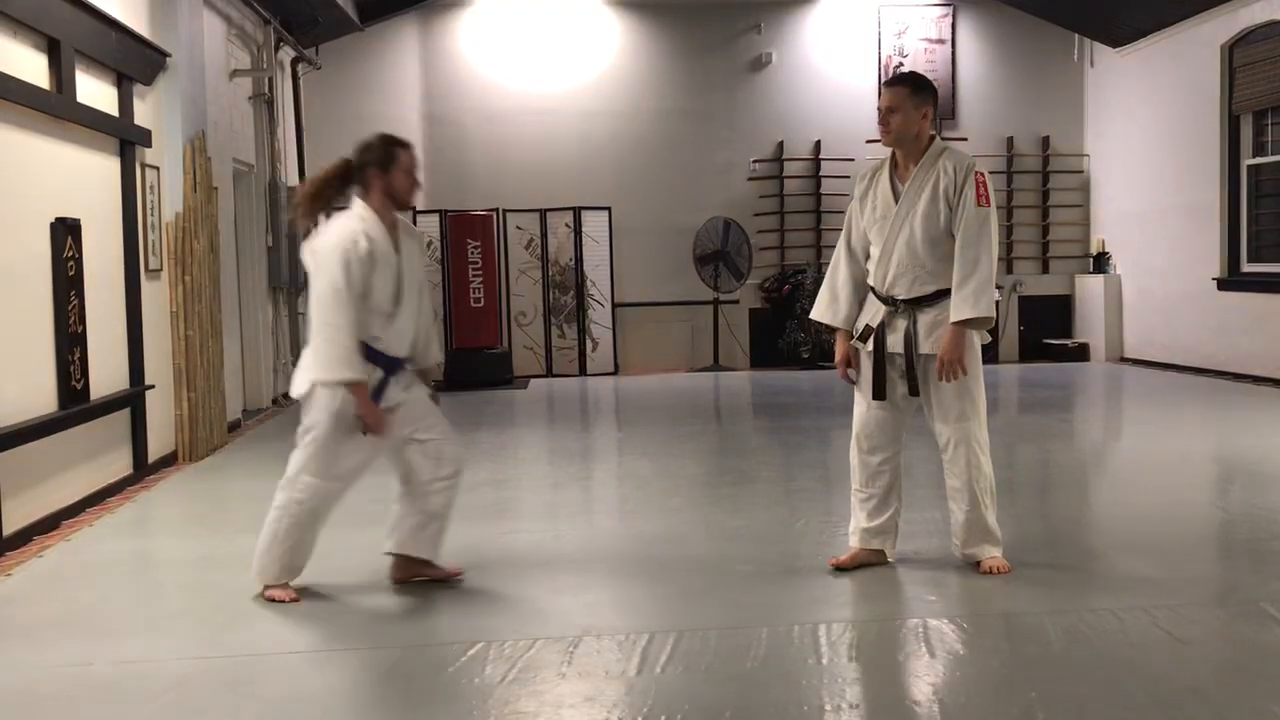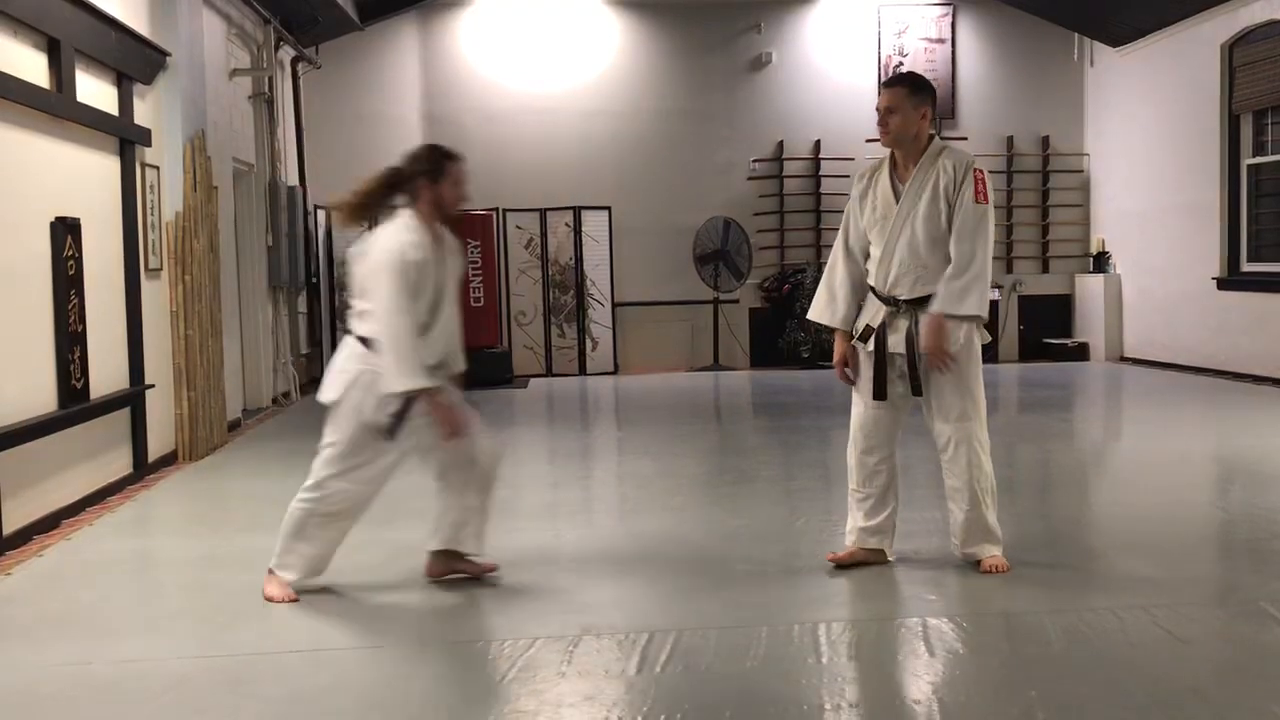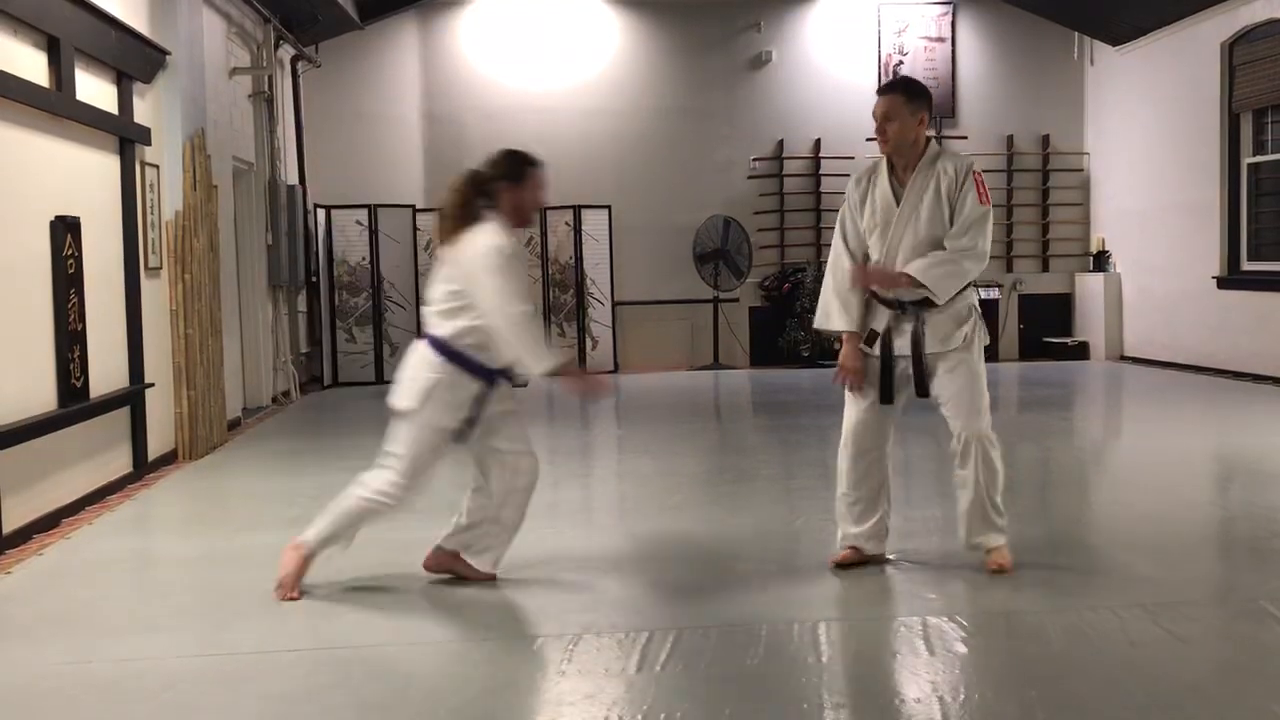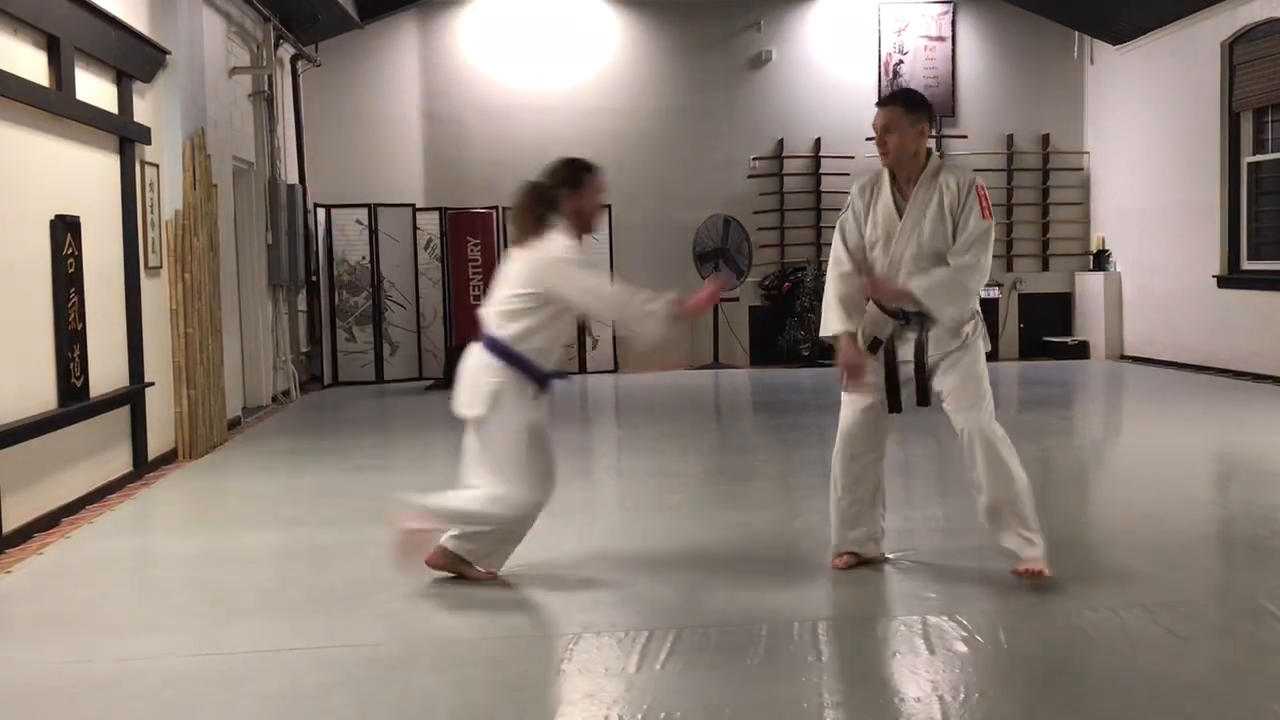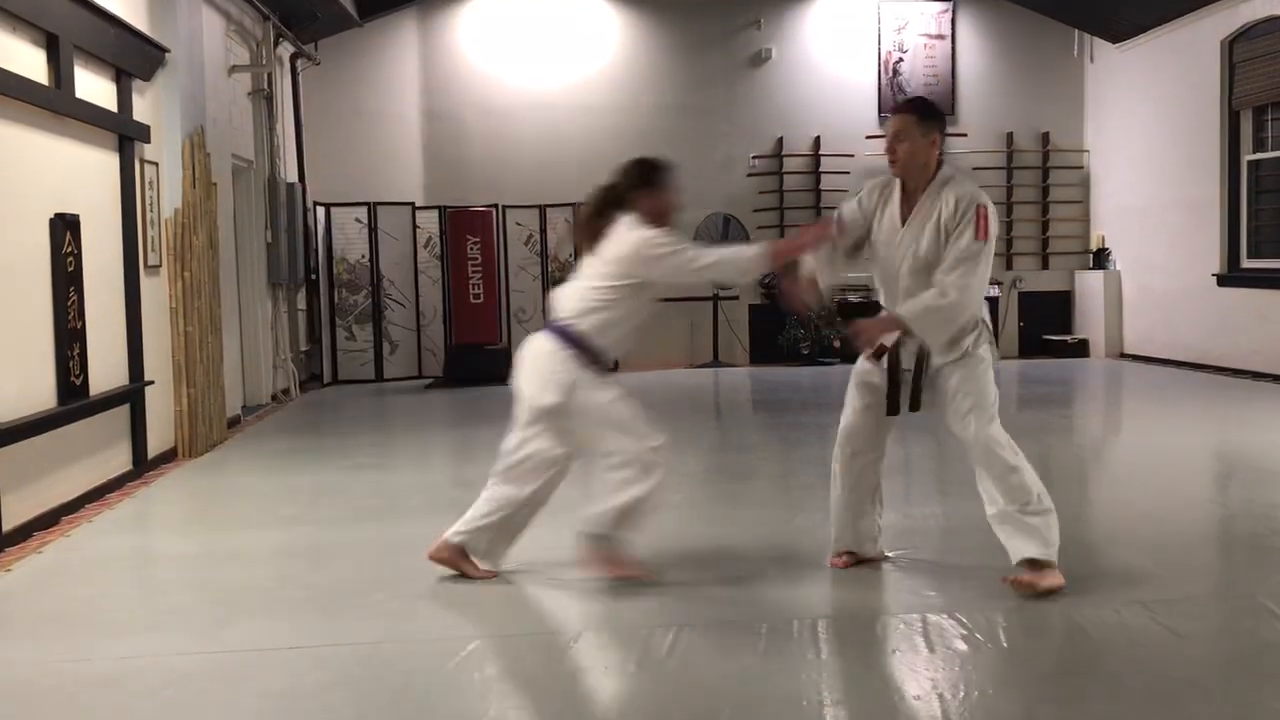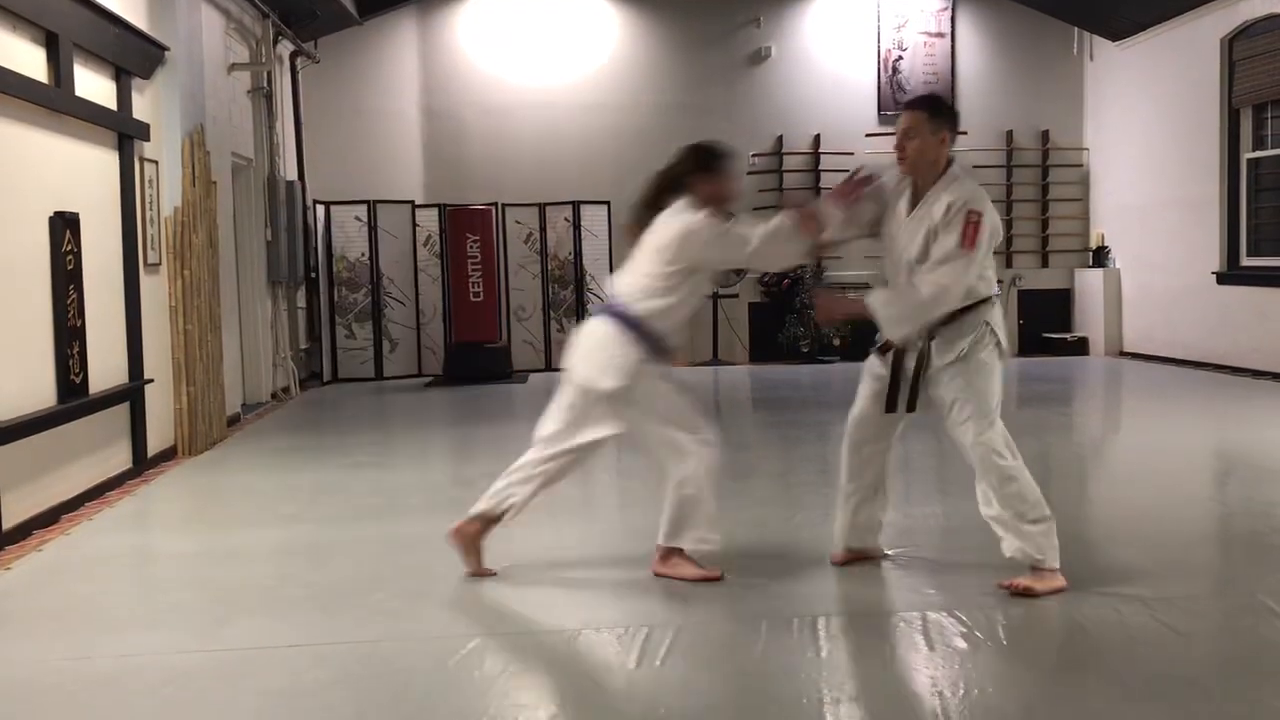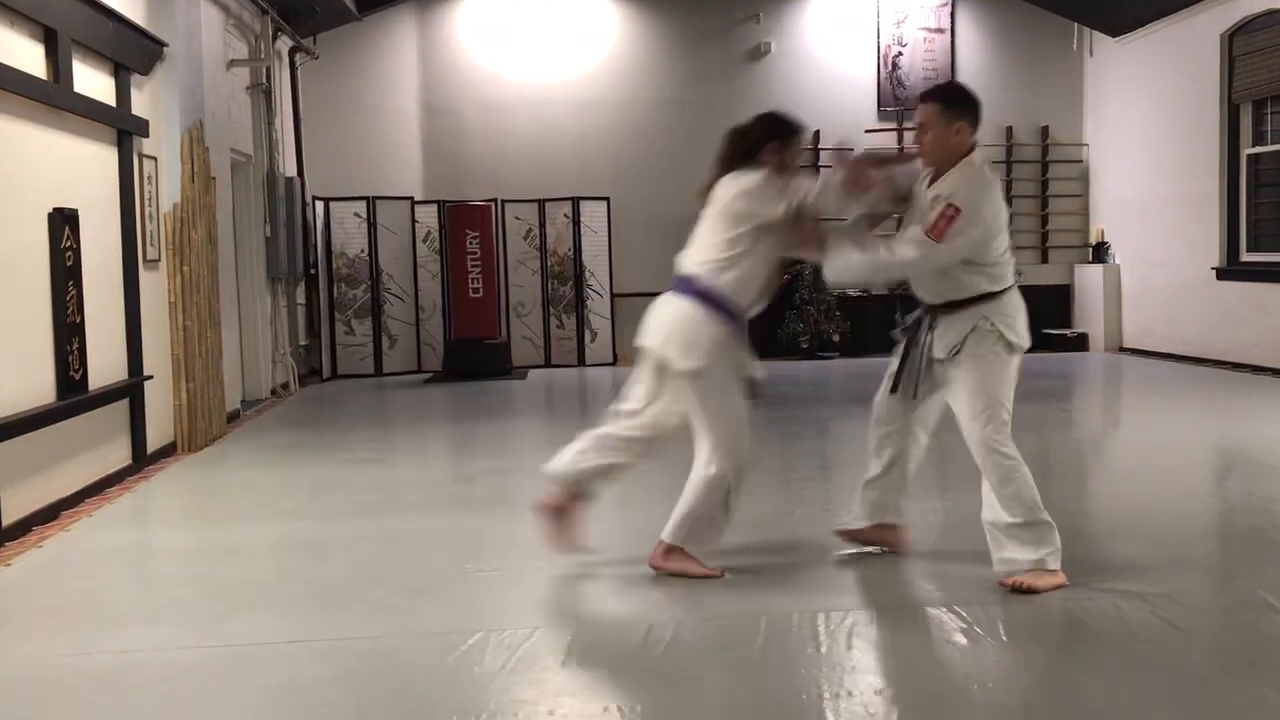
dt=0.1s
person 1, frame 1
left shoulder: (961, 173)
right shoulder: (871, 181)
left elbow: (975, 259)
right elbow: (851, 258)
left wrist: (957, 331)
right wrist: (843, 331)
left hip: (943, 324)
right hip: (880, 324)
left knee: (962, 437)
right knee: (872, 436)
left ankle: (982, 545)
right ankle: (871, 540)
person 1, frame 2
left shoulder: (961, 171)
right shoulder: (869, 180)
left elbow: (971, 256)
right elbow: (849, 257)
left wrist: (942, 322)
right wrist: (842, 332)
left hip: (940, 322)
right hip: (880, 323)
left knee: (962, 436)
right knee: (869, 435)
left ankle: (982, 543)
right ankle: (869, 539)
person 1, frame 3
left shoulder: (958, 174)
right shoulder: (863, 184)
left elbow: (970, 252)
right elbow: (842, 262)
left wrist: (901, 275)
right wrist: (849, 338)
left hip: (945, 323)
right hip: (879, 323)
left knee: (971, 429)
right knee: (861, 433)
left ankle: (990, 538)
right ankle: (862, 540)
person 1, frame 4
left shoulder: (961, 188)
right shoulder: (865, 192)
left elbow: (971, 269)
right elbow: (843, 268)
left wrist: (903, 290)
right wrist: (846, 338)
left hip: (949, 331)
right hip: (882, 331)
left knee: (980, 433)
right knee: (855, 436)
left ankle: (1026, 546)
right ankle: (859, 542)
person 1, frame 5
left shoulder: (966, 202)
right shoulder: (876, 194)
left elbow: (961, 287)
right elbow: (837, 239)
left wrist: (895, 322)
right wrist: (807, 276)
left hip: (955, 337)
right hip: (894, 336)
left knee: (983, 436)
right knee: (857, 437)
left ankle: (1041, 558)
right ankle: (857, 542)
person 1, frame 6
left shoulder: (967, 205)
right shoulder: (893, 187)
left elbow: (938, 286)
right elbow: (852, 218)
left wrist: (861, 308)
right wrist: (845, 201)
left hip: (964, 336)
right hip: (906, 332)
left knee: (983, 442)
right knee: (864, 430)
left ankle: (1042, 562)
right ankle: (859, 540)
person 1, frame 7
left shoulder: (965, 196)
right shoulder: (954, 168)
left elbow: (897, 258)
left wrist: (829, 260)
right wrist: (880, 184)
left hip: (980, 328)
right hip: (943, 322)
left knee: (987, 437)
right knee: (893, 412)
left ankle: (1043, 562)
right ankle: (884, 521)
person 2, frame 1
left shoulder: (407, 235)
right shoulder: (346, 236)
left elbow: (417, 312)
right elbow: (333, 321)
left wrist: (428, 373)
right wrist: (358, 392)
left hip: (393, 372)
right hip: (343, 372)
left knee: (440, 461)
right knee: (314, 479)
left ankle: (411, 556)
right ankle: (273, 574)
person 2, frame 2
left shoulder: (446, 244)
right shoulder: (392, 247)
right elbow: (393, 332)
left wrist: (450, 379)
right wrist: (435, 400)
left hip: (425, 379)
right hip: (373, 377)
left knee: (475, 459)
right knee: (335, 483)
left ankle: (448, 553)
right ankle: (284, 571)
person 2, frame 3
left shoulder: (505, 243)
right shoulder: (488, 249)
right elbow: (510, 322)
right wrist: (567, 370)
left hip: (480, 382)
right hip: (442, 378)
left knee: (515, 468)
right knee: (394, 479)
left ankle: (456, 553)
right ankle: (305, 547)
person 2, frame 4
left shoulder: (545, 243)
right shoulder: (557, 255)
right elbow: (612, 302)
right wrist: (684, 307)
left hip: (511, 376)
right hip: (495, 380)
left knee: (533, 484)
right knee: (513, 492)
left ankle: (457, 552)
right ankle: (425, 521)
person 2, frame 5
left shoulder: (624, 238)
right shoulder: (643, 247)
right elbow: (711, 265)
right wrist: (788, 249)
left hip: (556, 359)
right hip: (561, 367)
left knee: (529, 468)
right knee: (639, 453)
left ankle: (459, 545)
right ankle: (601, 541)
person 2, frame 6
left shoulder: (685, 223)
right shoulder: (695, 228)
right elbow: (760, 247)
right wrist: (804, 225)
left hip: (609, 347)
right hip: (622, 354)
left knee: (557, 447)
right knee: (696, 447)
left ankle: (478, 521)
right ankle: (673, 552)
person 2, frame 7
left shoulder: (748, 192)
right shoulder: (752, 187)
right elbow: (820, 195)
left hip: (675, 320)
right hip: (697, 329)
left knee: (634, 419)
right knee: (726, 451)
left ankle: (564, 490)
right ankle: (672, 548)
